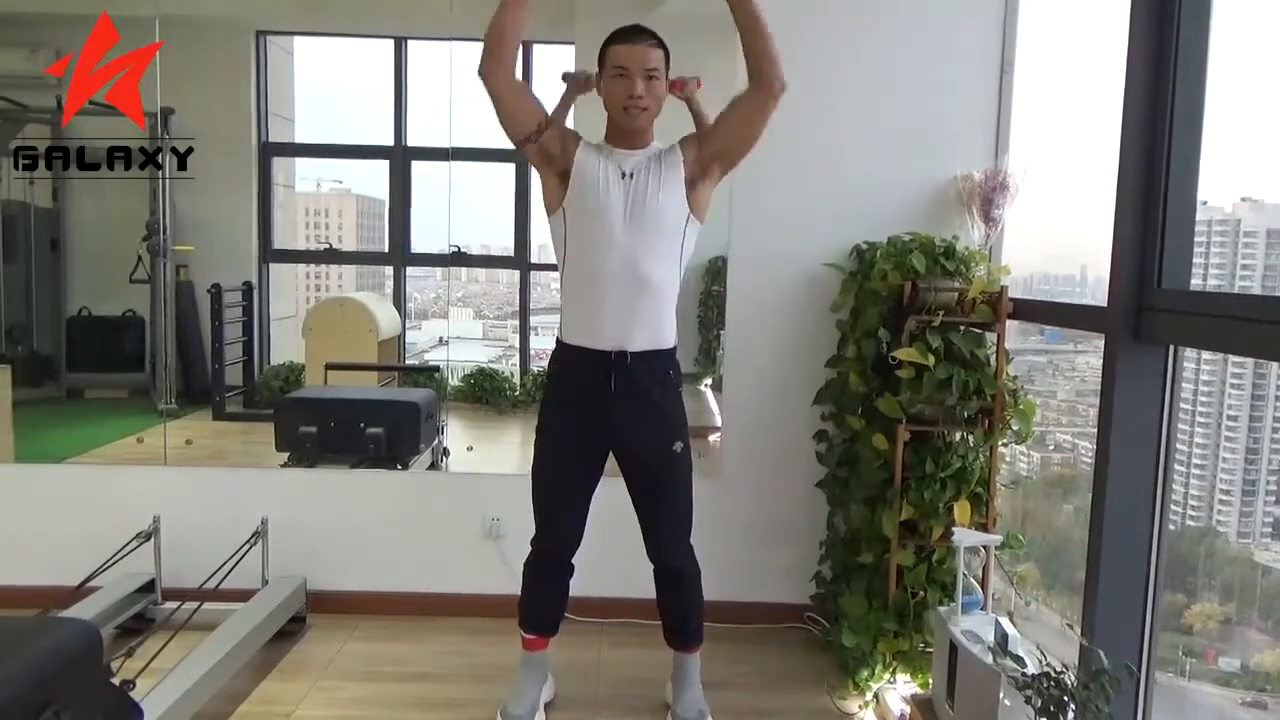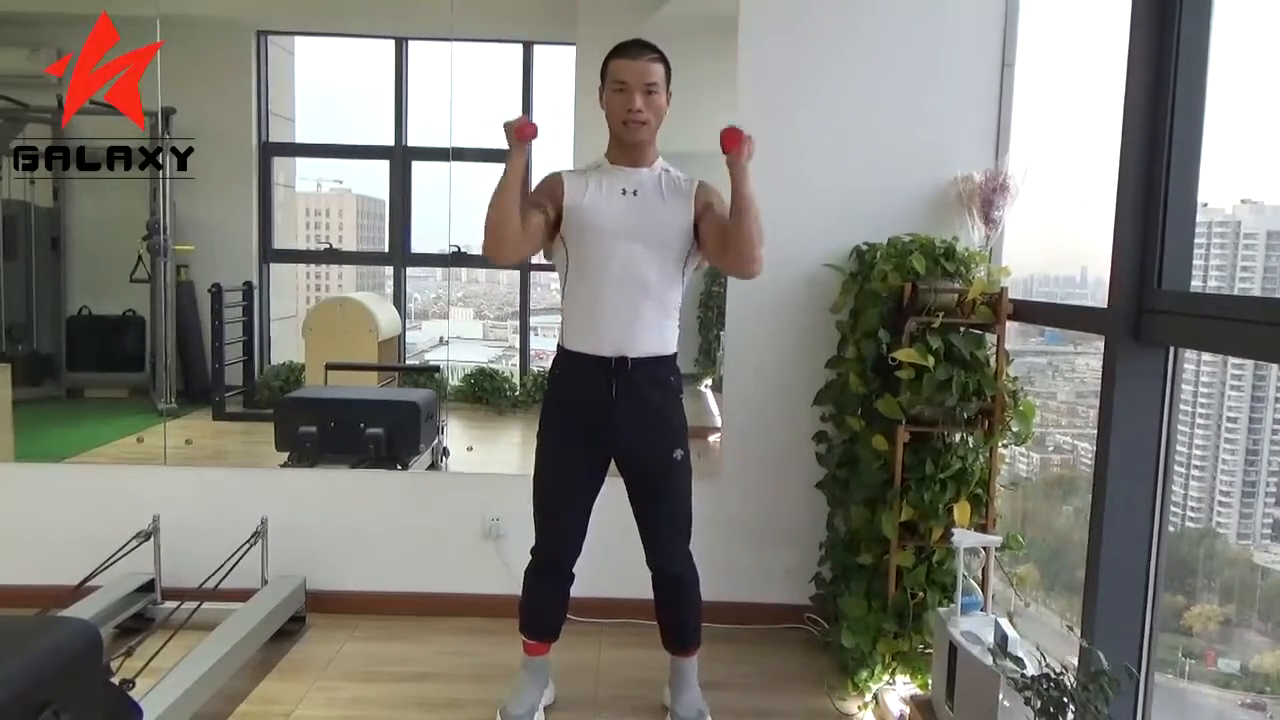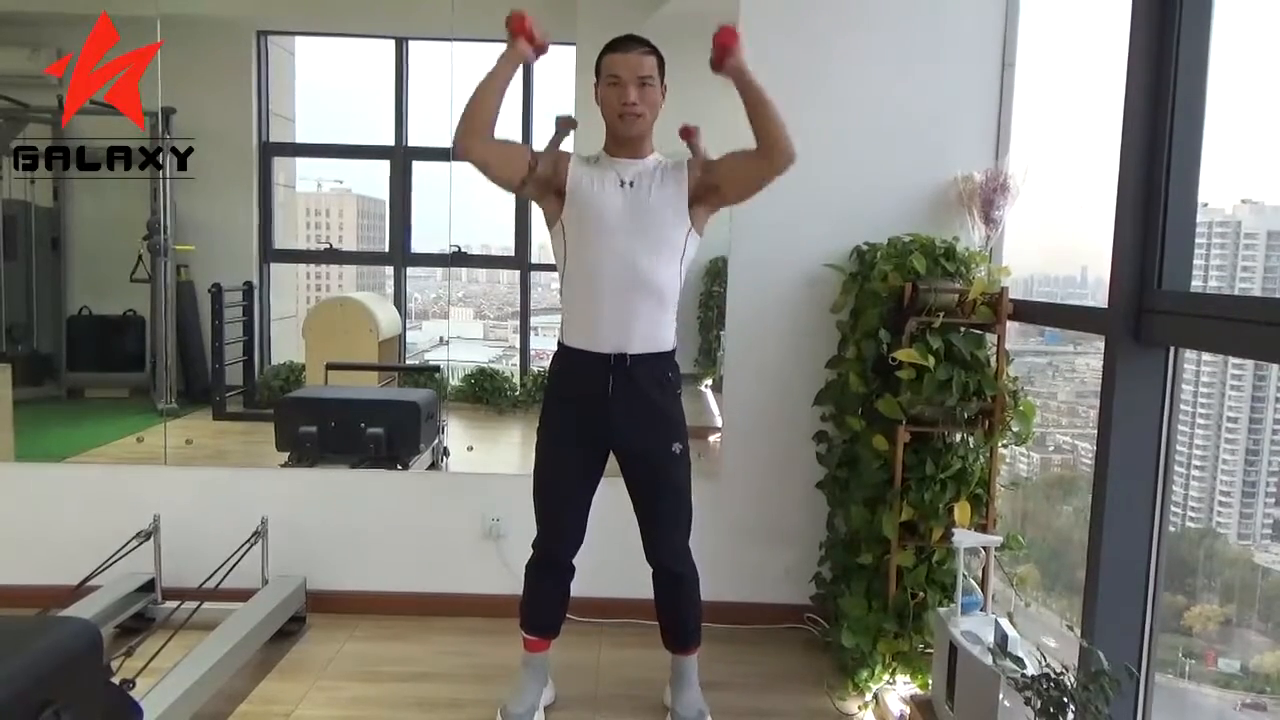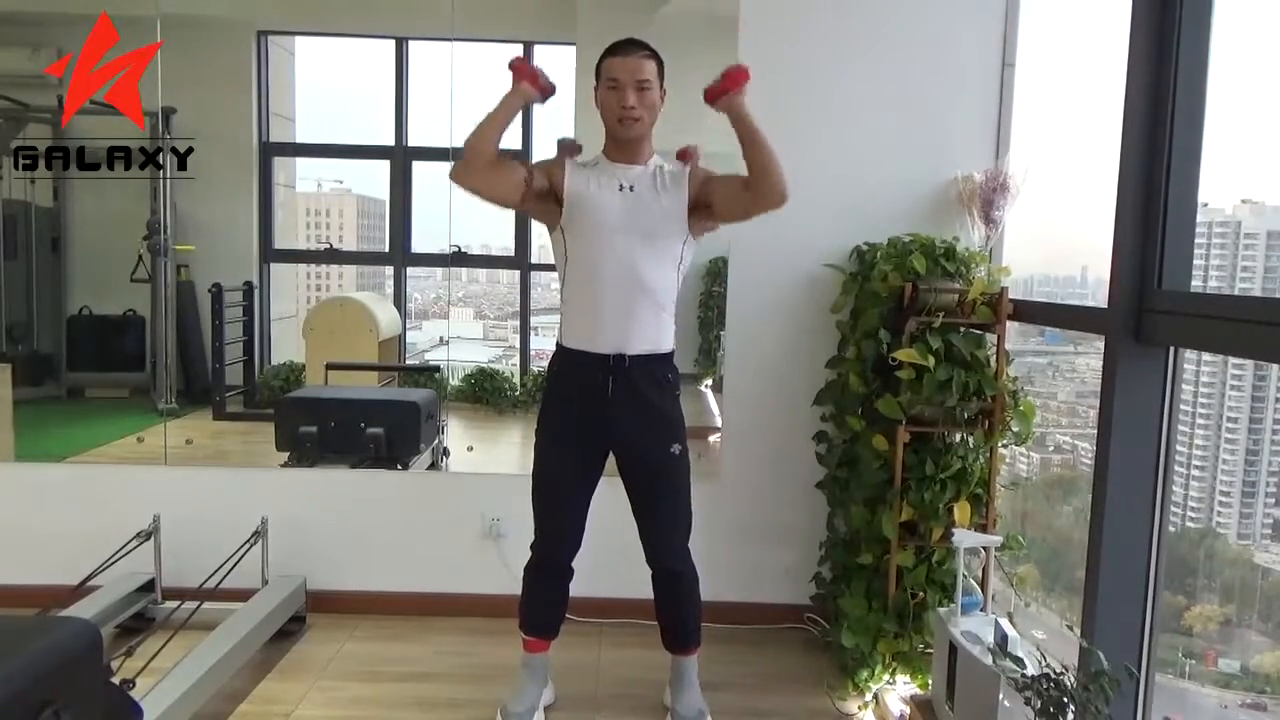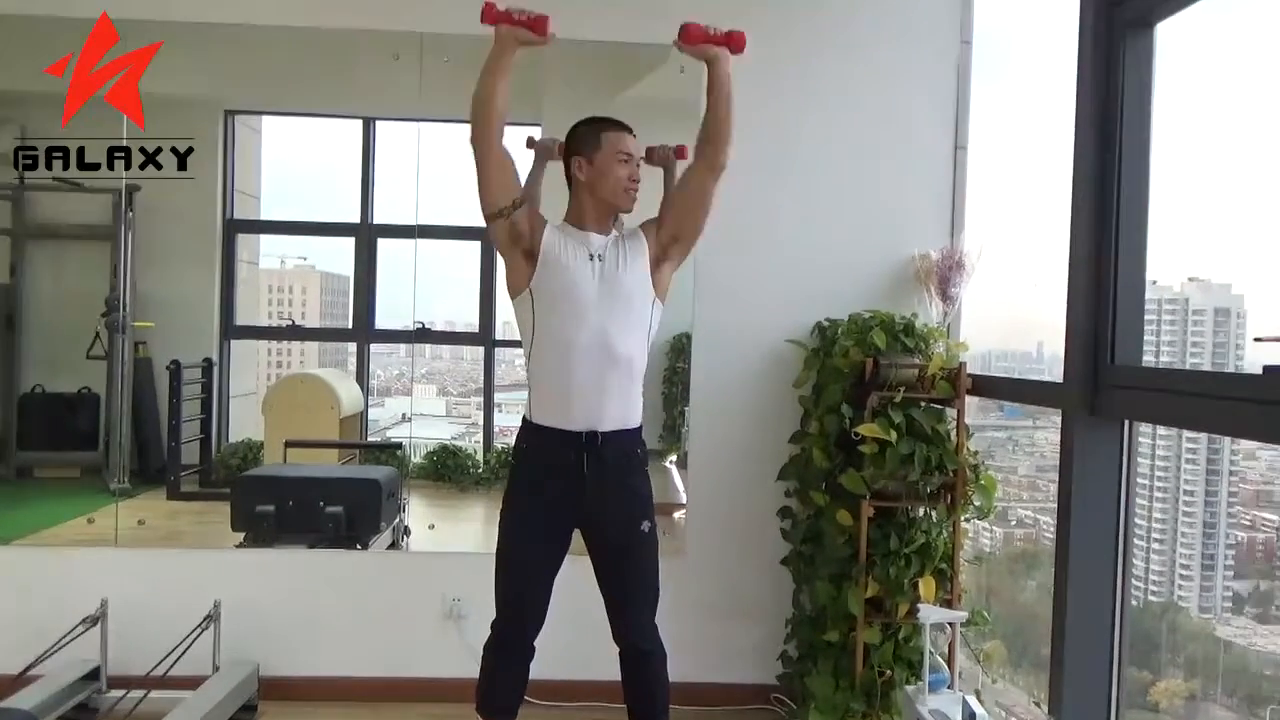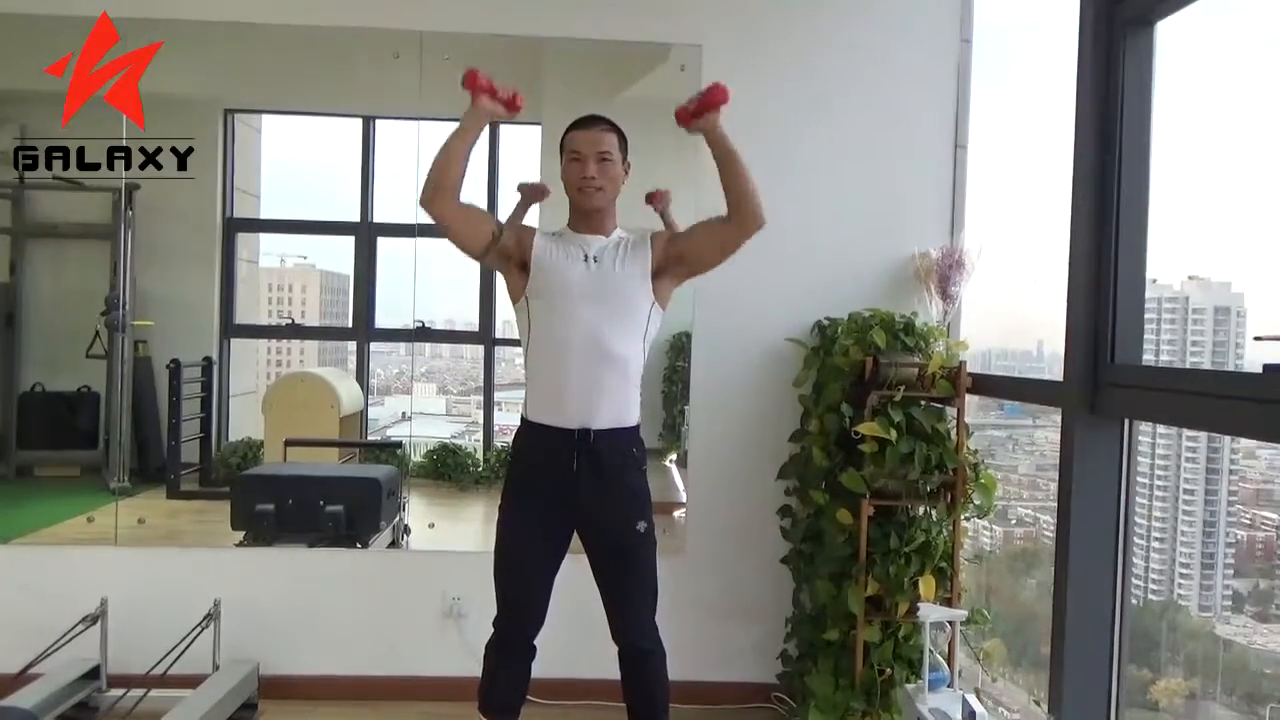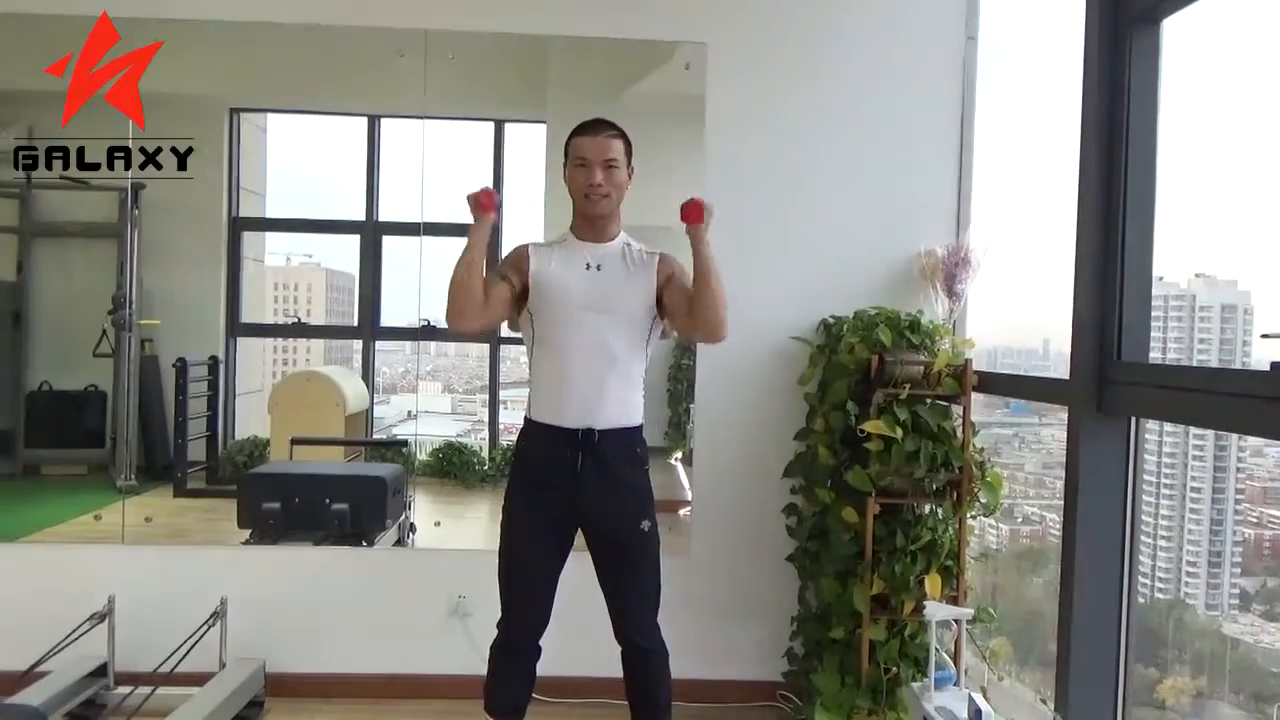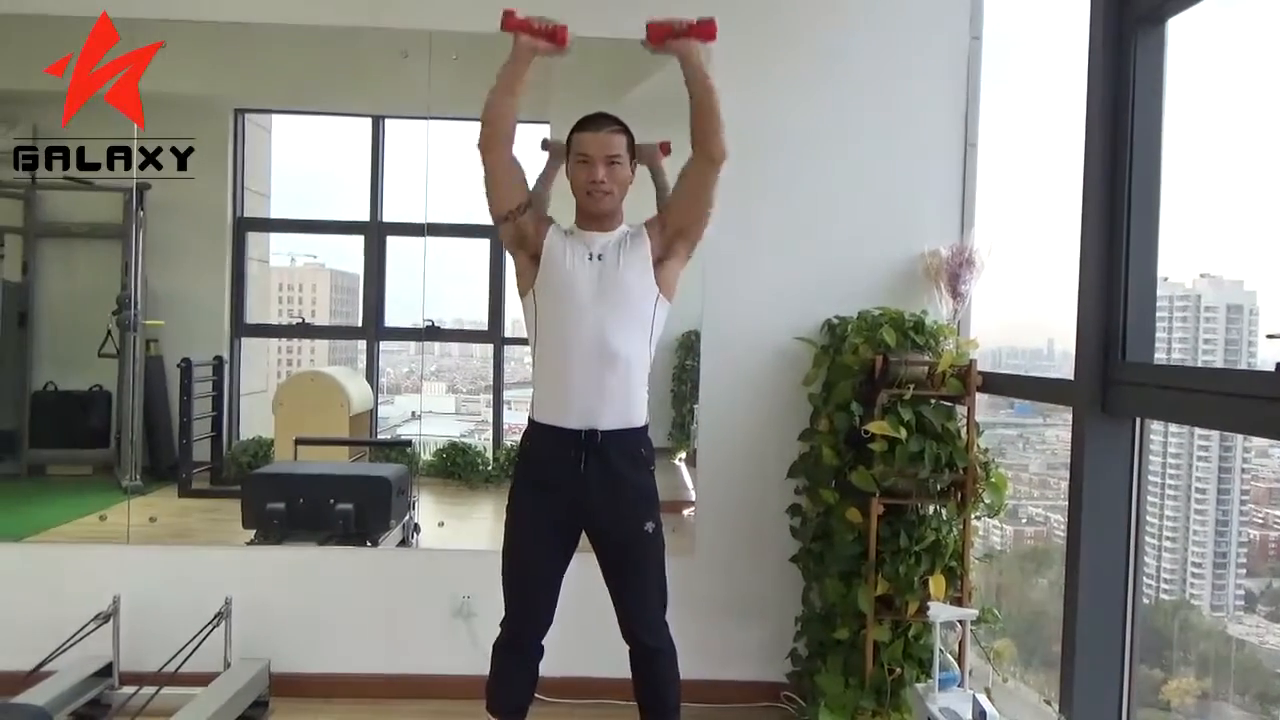
dt=0.4s
person 1, frame 1
left shoulder: (691, 163)
right shoulder: (565, 159)
left elbow: (767, 88)
right elbow: (497, 74)
left hip: (652, 377)
right hip: (575, 374)
left knee: (671, 544)
right knee: (553, 539)
person 1, frame 2
left shoulder: (693, 197)
right shoulder: (564, 190)
left elbow: (746, 264)
right elbow: (500, 251)
left wrist: (739, 175)
right wrist: (516, 163)
left hip: (653, 386)
right hip: (577, 382)
left knee: (670, 551)
right knee: (554, 546)
person 1, frame 3
left shoulder: (692, 175)
right shoulder: (562, 171)
left elbow: (779, 152)
right elbow: (470, 142)
left wrist: (738, 70)
right wrist: (513, 56)
left hip: (652, 379)
right hip: (576, 377)
left knee: (670, 546)
right knee: (554, 541)
person 1, frame 4
left shoulder: (690, 187)
right shoulder: (559, 182)
left elbow: (771, 193)
right elbow: (471, 172)
left wrist: (739, 111)
right wrist: (513, 100)
left hip: (650, 380)
right hip: (575, 377)
left knee: (670, 546)
right knee: (553, 542)
person 1, frame 5
left shoulder: (654, 250)
right shoulder: (532, 243)
left elbow: (710, 163)
right elbow: (486, 140)
left wrist: (716, 66)
right wrist: (504, 50)
left hip: (620, 459)
right hip: (543, 456)
left knee: (637, 632)
right knee: (514, 627)
person 1, frame 6
left shoulder: (655, 251)
right shoulder: (528, 247)
left elbow: (747, 219)
right elbow: (438, 201)
left wrist: (714, 134)
right wrist: (476, 119)
left hip: (617, 455)
right hip: (540, 452)
left knee: (636, 628)
right knee: (515, 625)
person 1, frame 7
left shoulder: (655, 268)
right shoulder: (530, 262)
left elbow: (711, 329)
right elbow: (464, 319)
left wrist: (700, 242)
right wrist: (480, 230)
left hip: (620, 456)
right hip: (543, 453)
left knee: (639, 627)
right knee: (520, 624)
person 1, frame 8
left shoulder: (659, 248)
right shoulder: (537, 243)
left elbow: (711, 153)
right elbow: (494, 143)
left wrist: (691, 59)
right wrist: (521, 54)
left hip: (625, 457)
right hip: (547, 453)
left knee: (646, 627)
right knee: (521, 625)
